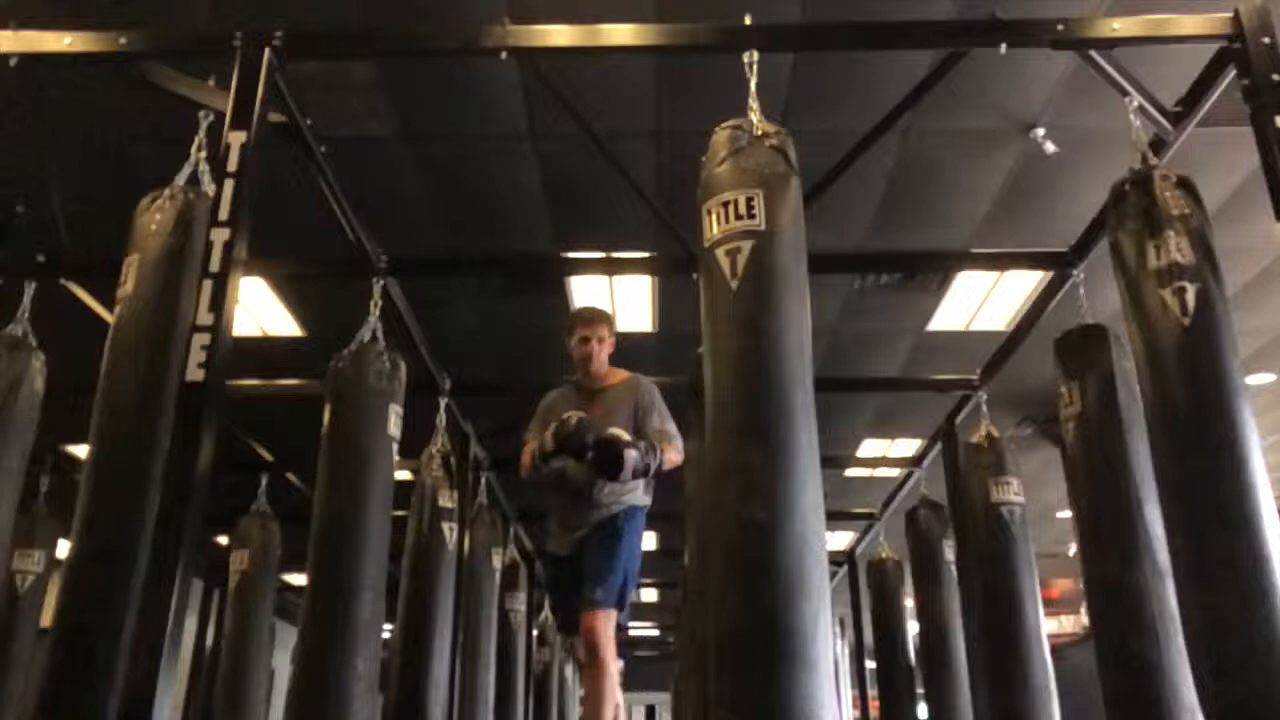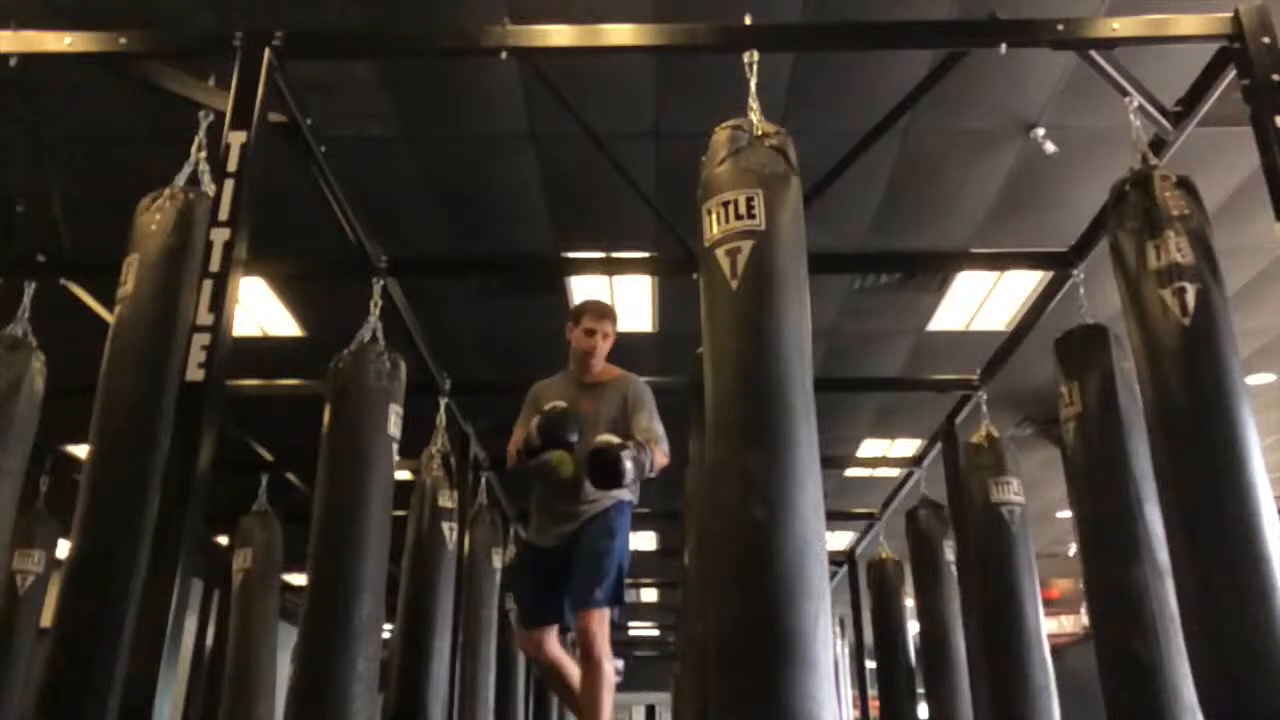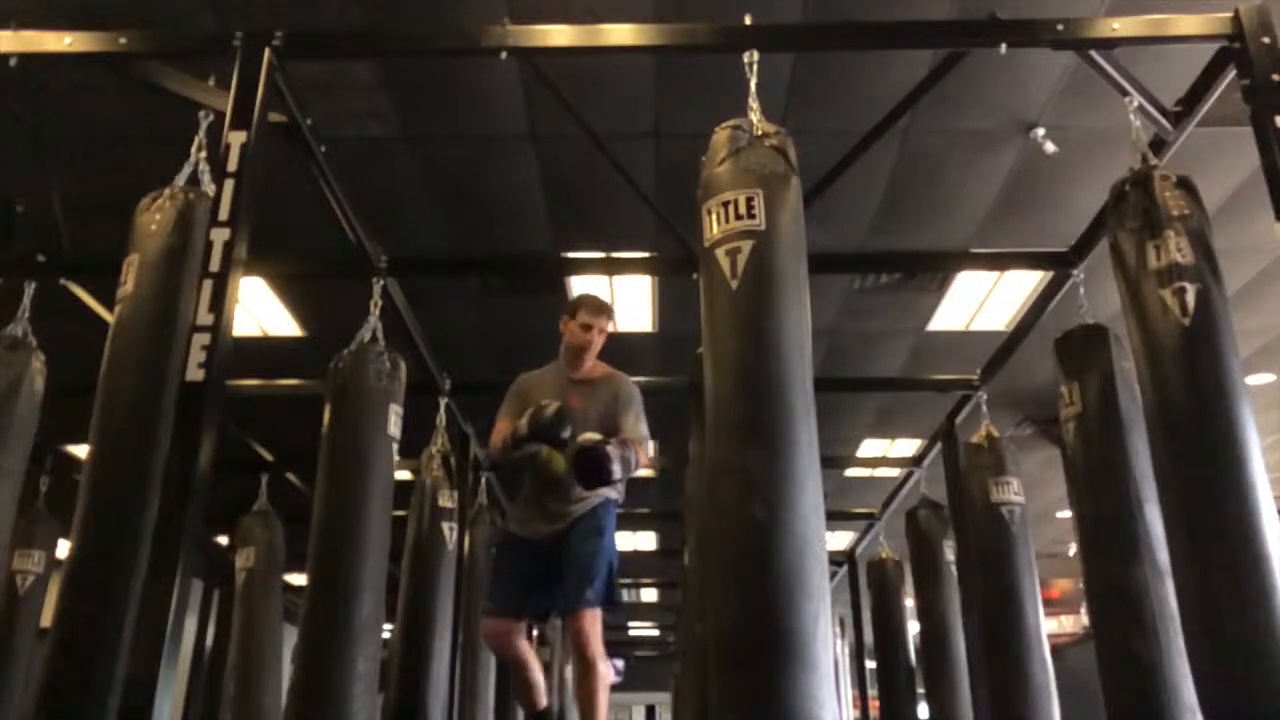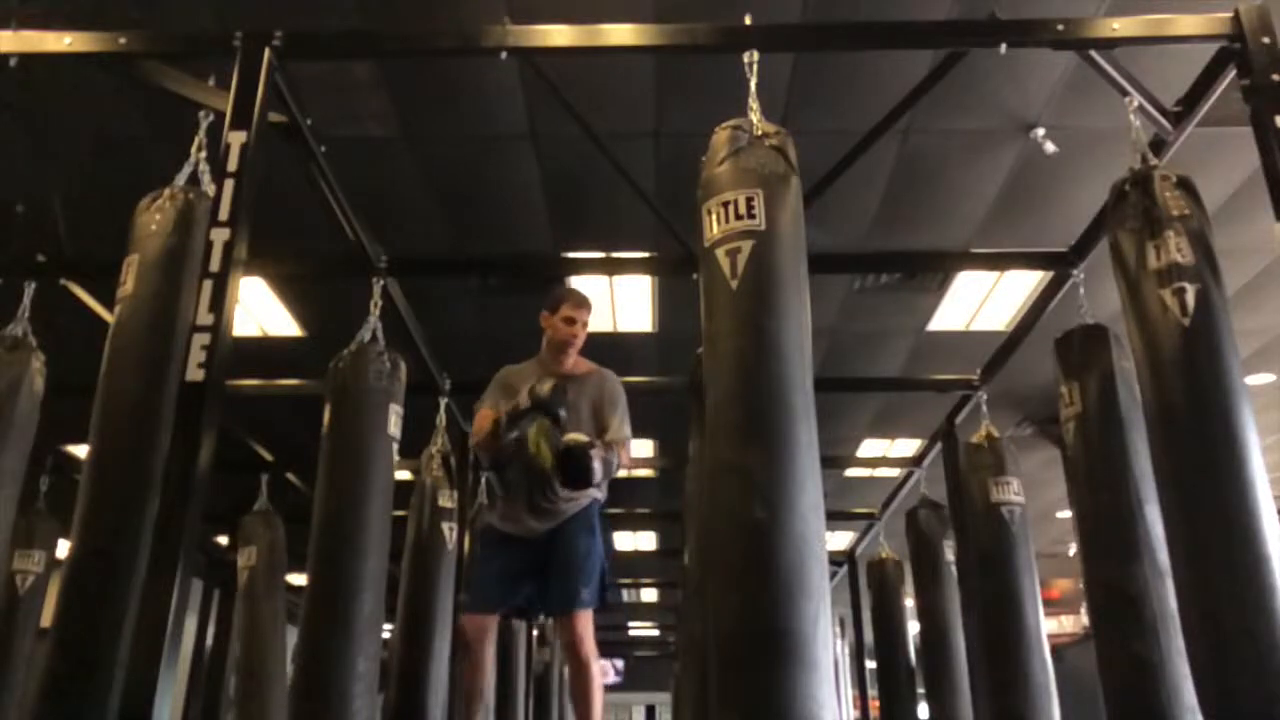
dt=0.2s
person 1, frame 1
left shoulder: (638, 390)
right shoulder: (554, 401)
left elbow: (674, 451)
right elbow: (526, 466)
left wrist: (638, 456)
right wrist: (552, 445)
left hip: (615, 518)
right hip: (563, 531)
left knee: (595, 633)
right knee: (583, 647)
person 1, frame 2
left shoulder: (628, 387)
right shoulder: (542, 391)
left elbow: (660, 451)
right elbow: (512, 457)
left wrist: (631, 459)
right wrist: (535, 436)
left hip: (600, 515)
right hip: (545, 525)
left knee: (591, 630)
right knee: (534, 640)
person 1, frame 3
left shoulder: (617, 386)
right shoulder: (529, 384)
left elbow: (640, 451)
right elbow: (496, 448)
left wrist: (616, 457)
right wrist: (525, 432)
left hip: (586, 514)
right hip: (526, 520)
left knee: (583, 630)
right knee: (498, 630)
person 1, frame 4
left shoulder: (603, 382)
right shoulder: (511, 377)
left elbow: (622, 448)
right elbow: (479, 440)
left wrist: (598, 459)
right wrist: (522, 411)
left hip: (572, 516)
right hip: (508, 518)
left knee: (577, 633)
right knee: (473, 626)
